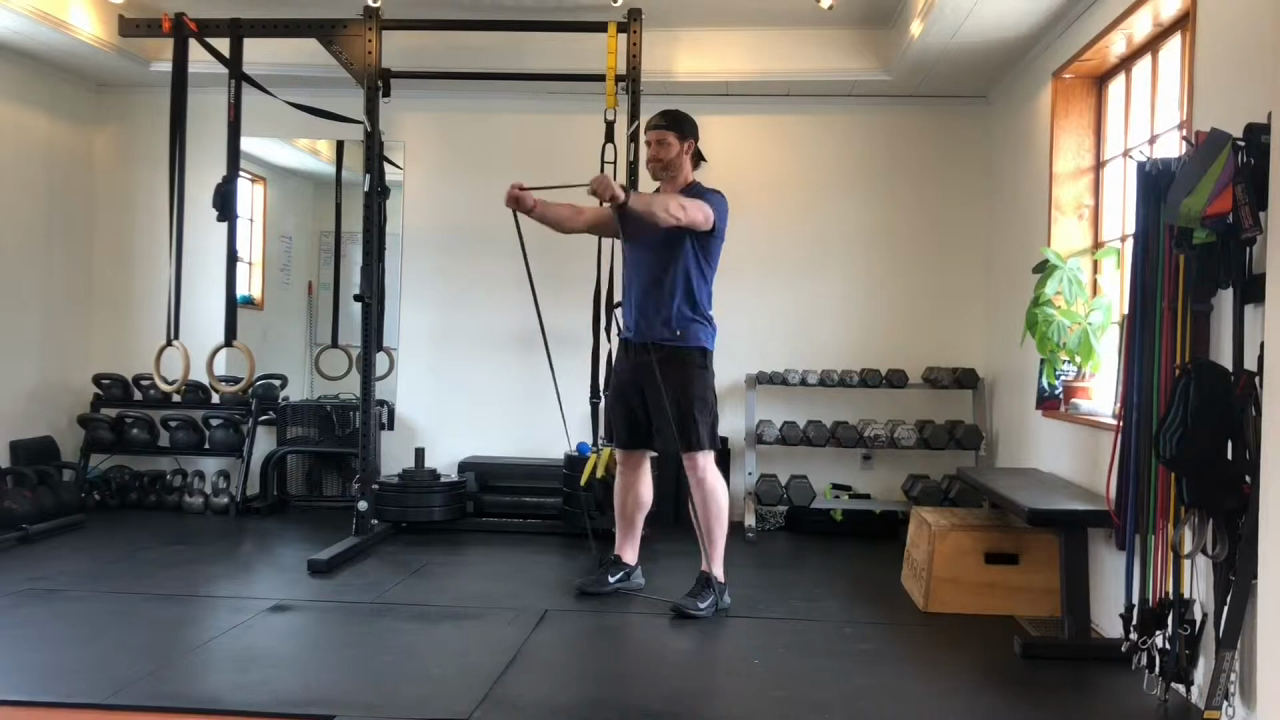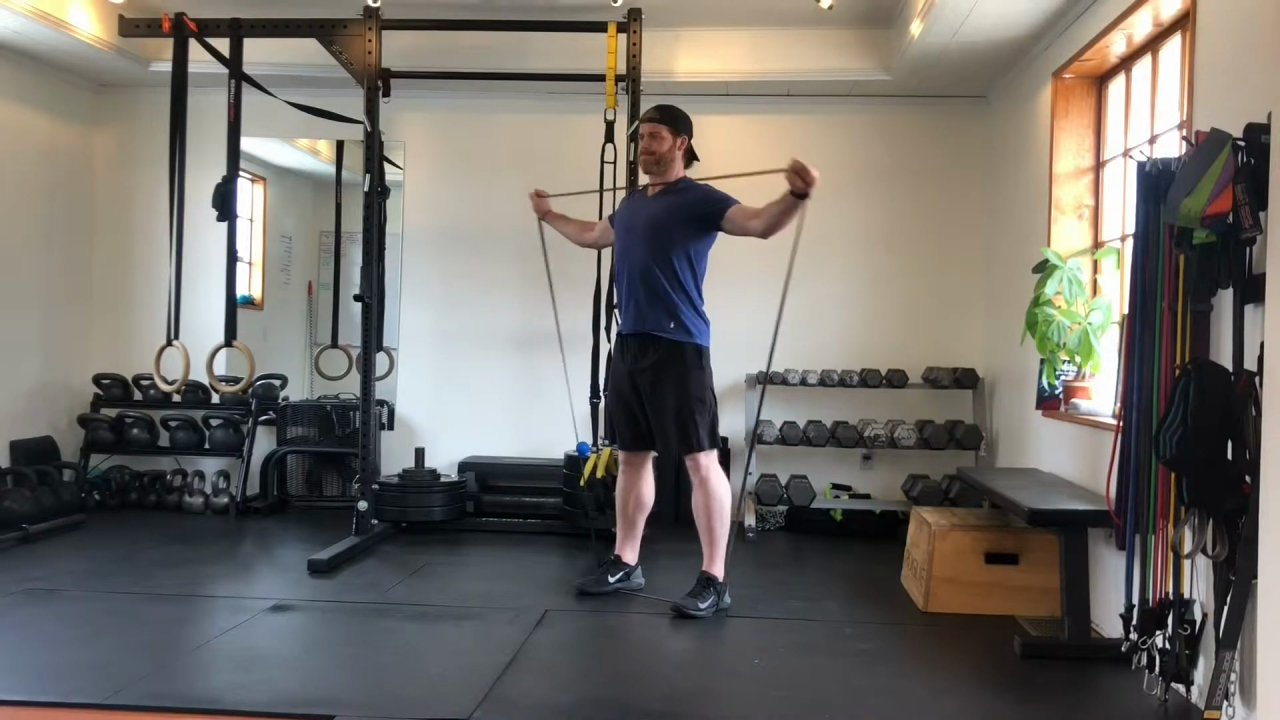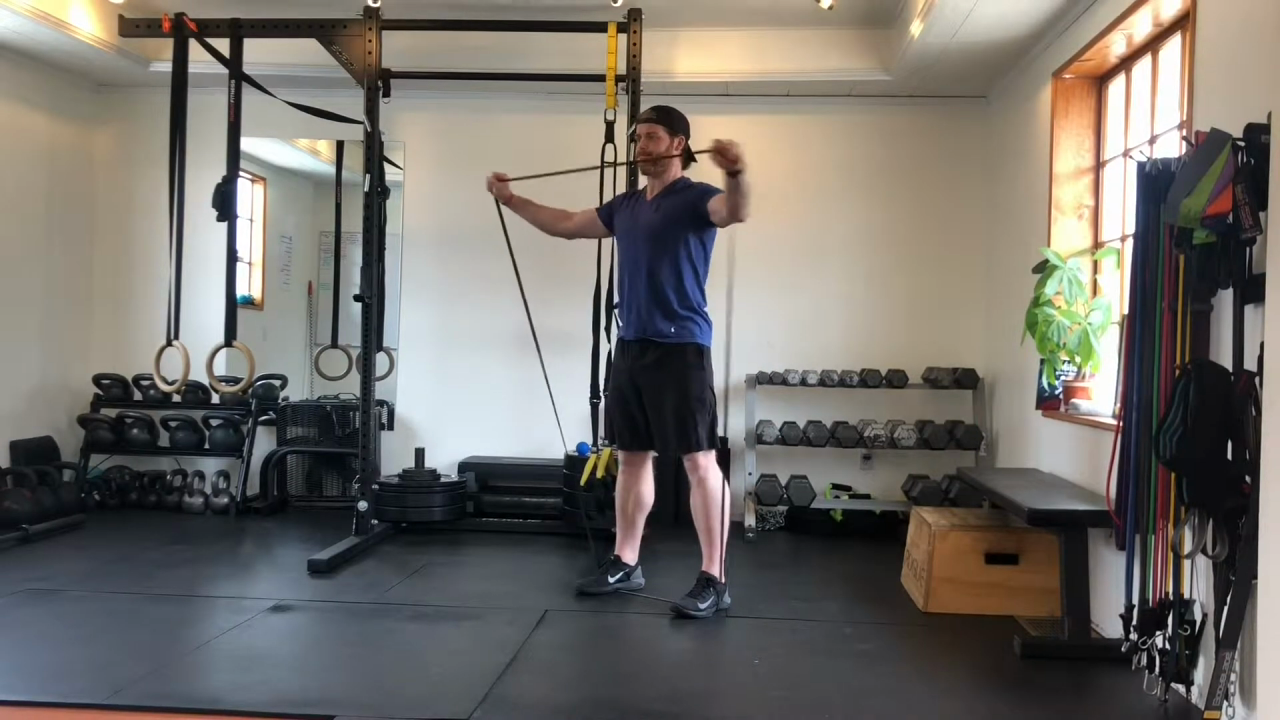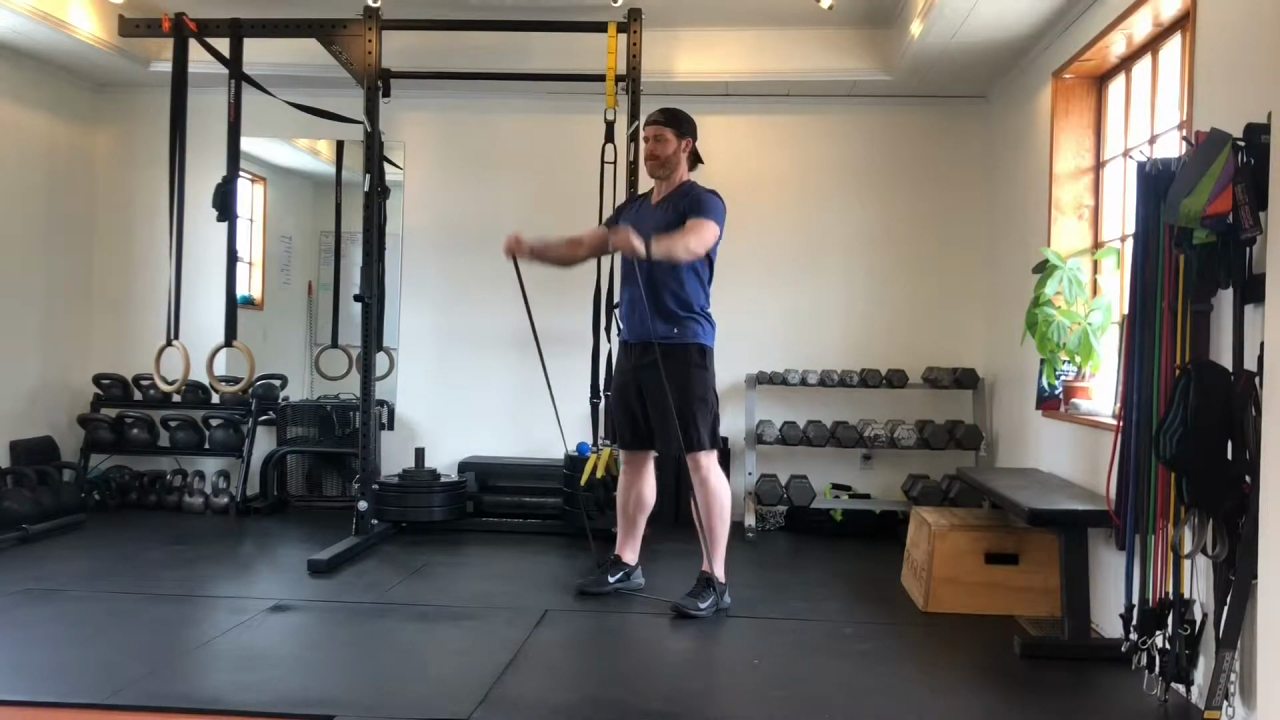
dt=0.7s
person 1, frame 1
left shoulder: (707, 202)
right shoulder: (635, 209)
left elbow: (676, 212)
right elbow: (577, 219)
left wrist: (625, 196)
right wrist: (531, 206)
left hip: (683, 348)
right hip: (633, 346)
left knee: (698, 461)
right knee: (629, 457)
left ankle: (714, 579)
right ankle: (625, 562)
person 1, frame 2
left shoulder: (697, 198)
right shoulder: (633, 202)
left elbow: (760, 223)
right elbow: (596, 235)
left wrist: (795, 195)
right wrist: (550, 215)
left hip: (676, 346)
right hip: (627, 345)
left knee: (699, 460)
right knee: (630, 457)
left ankle: (713, 578)
right ankle: (624, 562)
person 1, frame 3
left shoulder: (694, 197)
right shoulder: (626, 206)
left elbow: (733, 211)
right elbow: (565, 224)
left wrist: (735, 175)
right wrist: (511, 199)
left hip: (680, 346)
right hip: (631, 346)
left knee: (698, 461)
right knee: (631, 457)
left ankle: (713, 579)
right ankle: (624, 563)
person 1, frame 4
left shoulder: (704, 201)
right shoulder: (633, 209)
left elbow: (693, 243)
right elbow: (579, 248)
left wrist: (645, 246)
right wrist: (531, 248)
left hip: (683, 347)
right hip: (633, 347)
left knee: (701, 460)
right knee: (633, 457)
left ankle: (714, 579)
right ankle: (625, 563)
